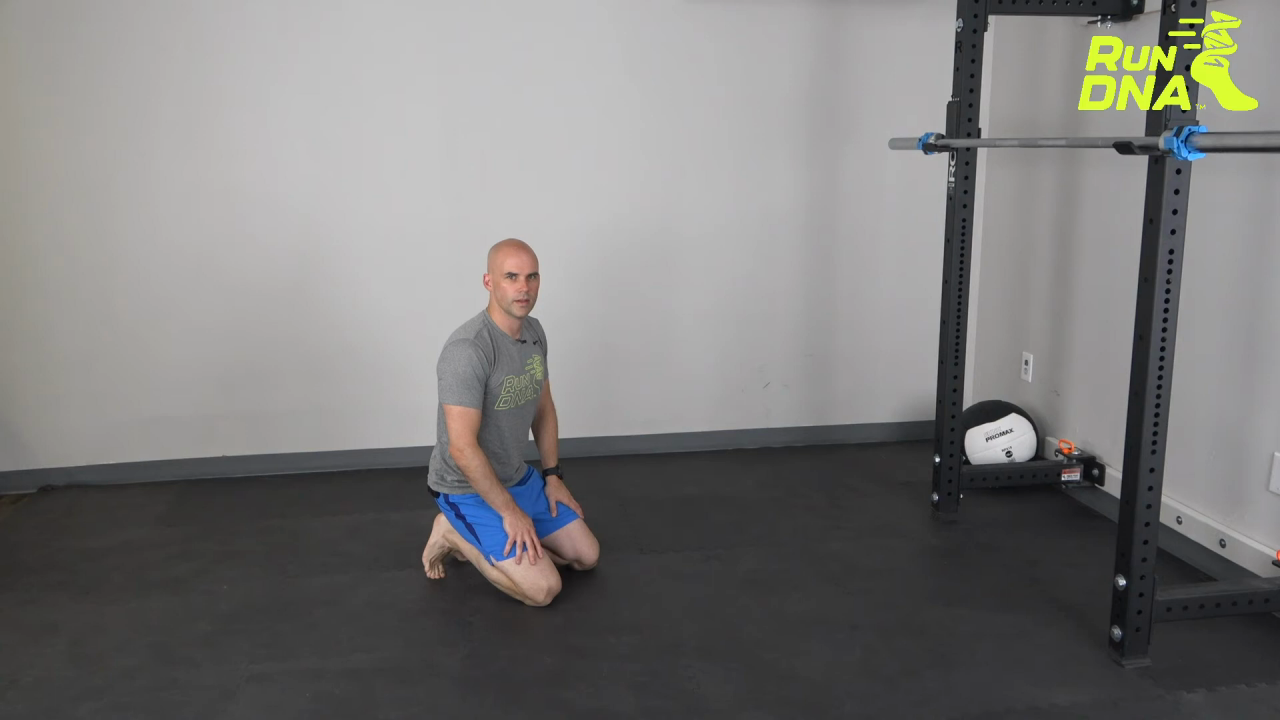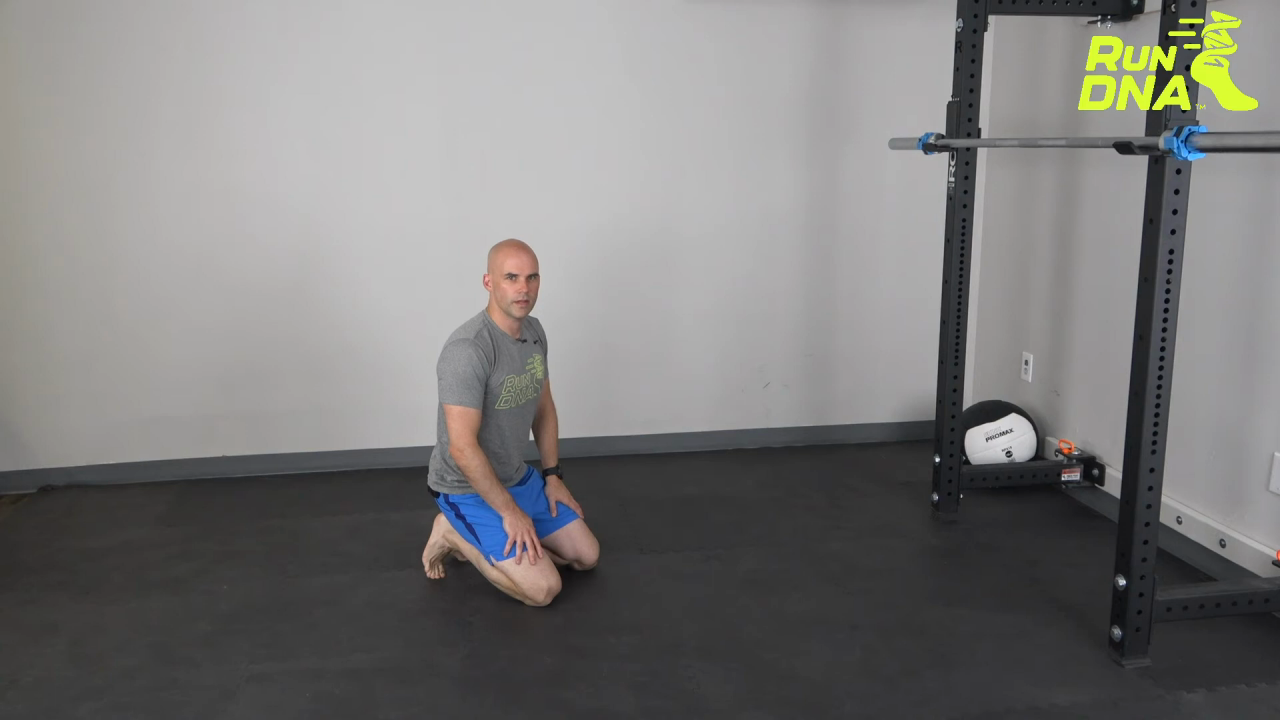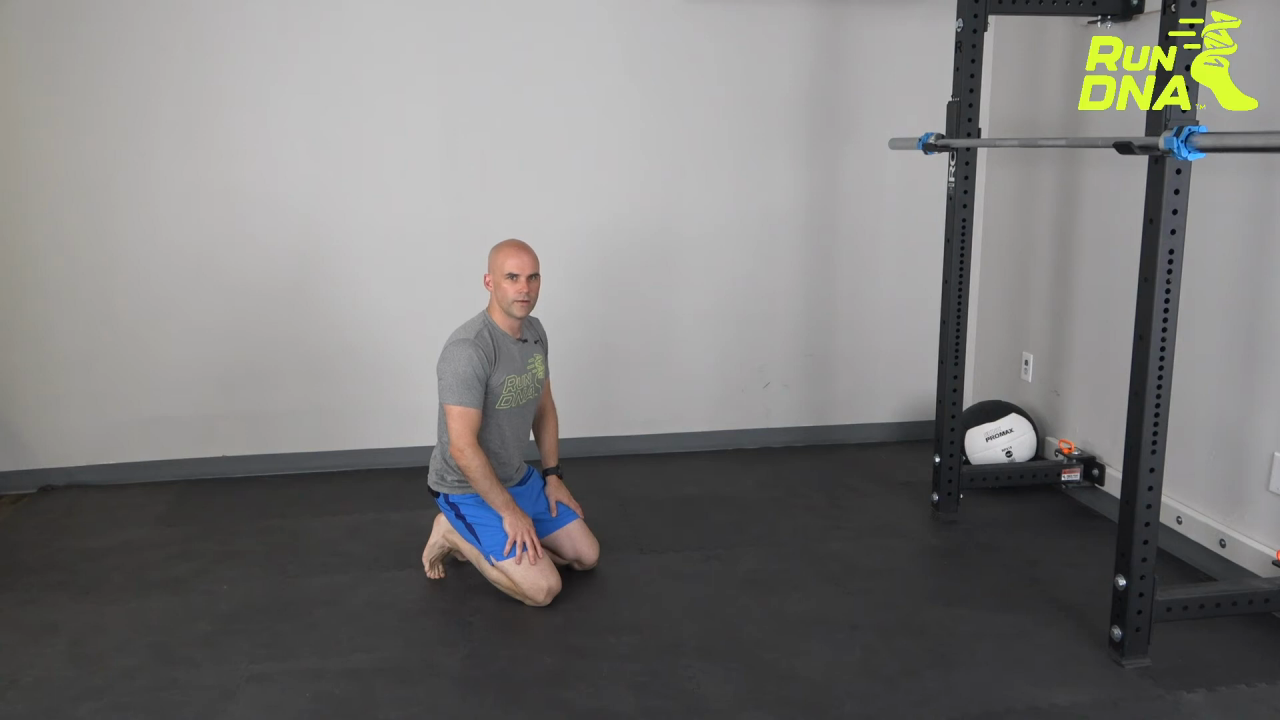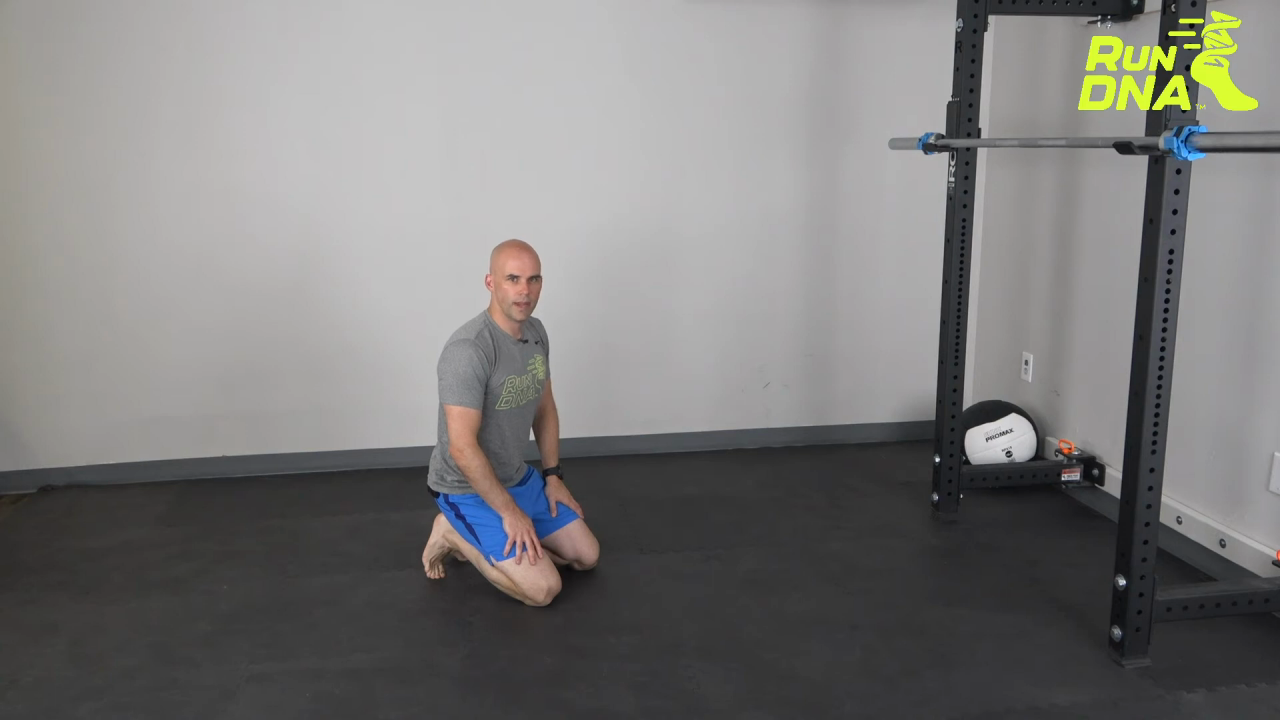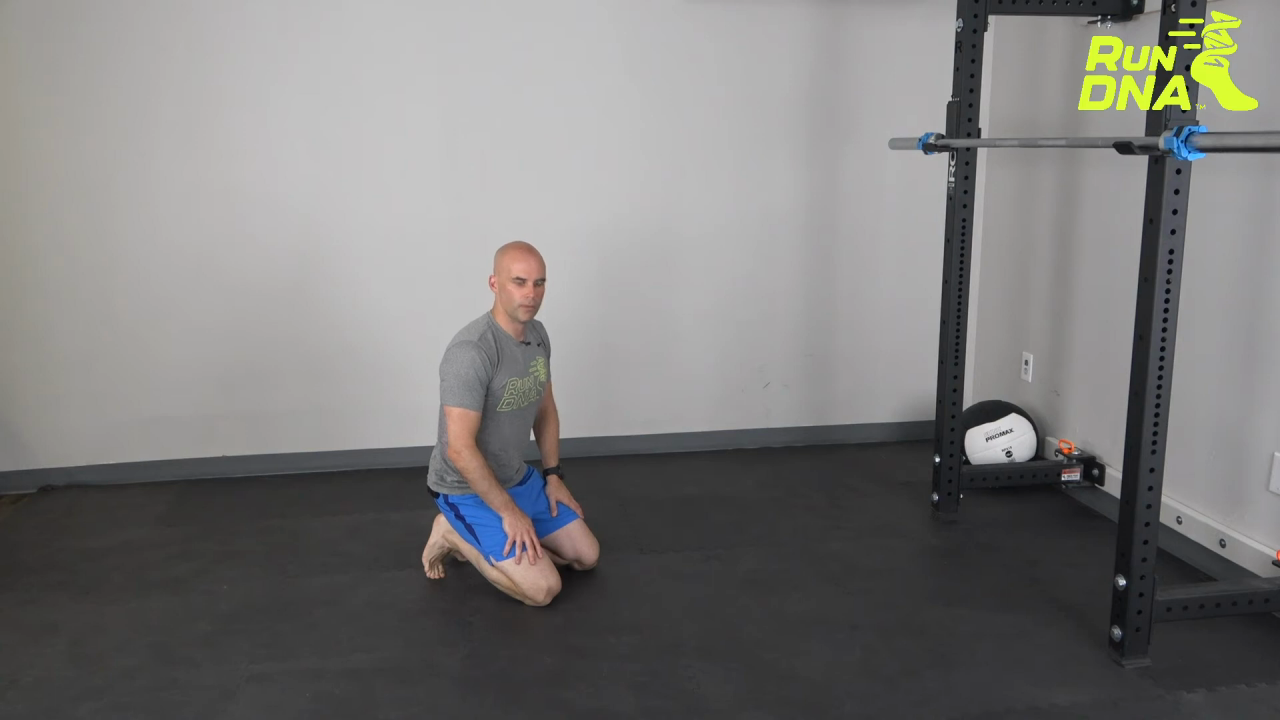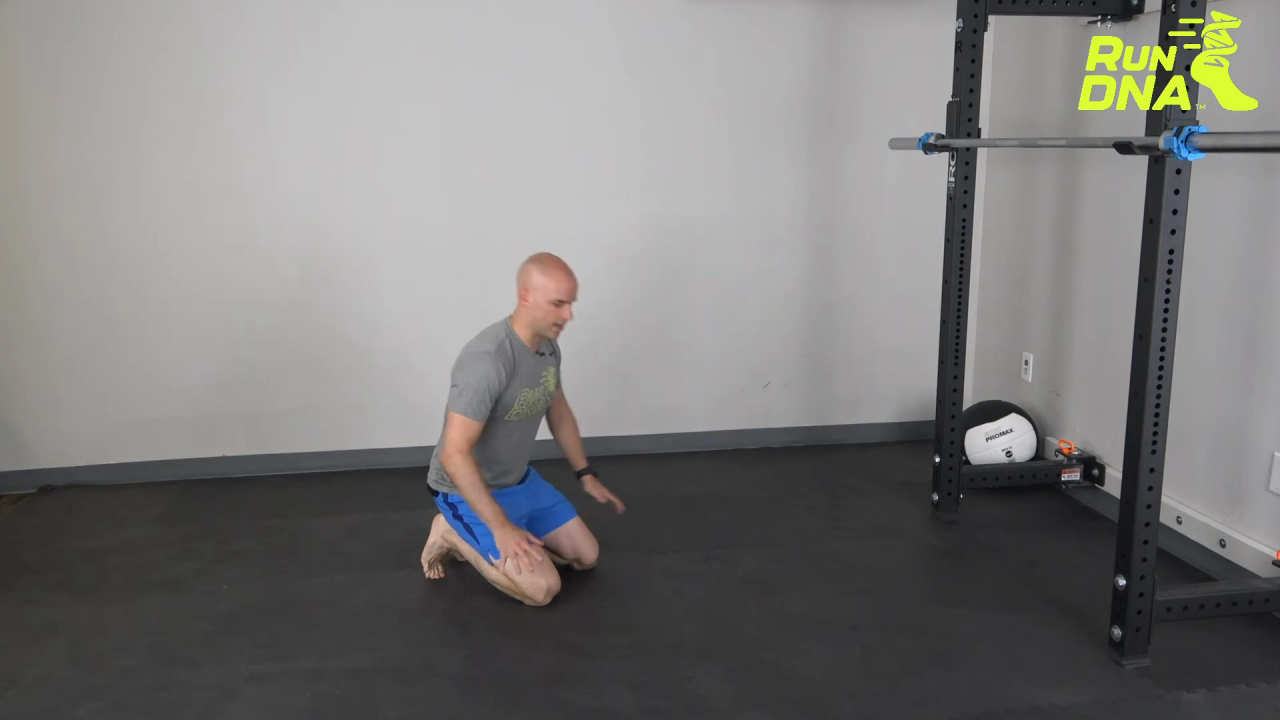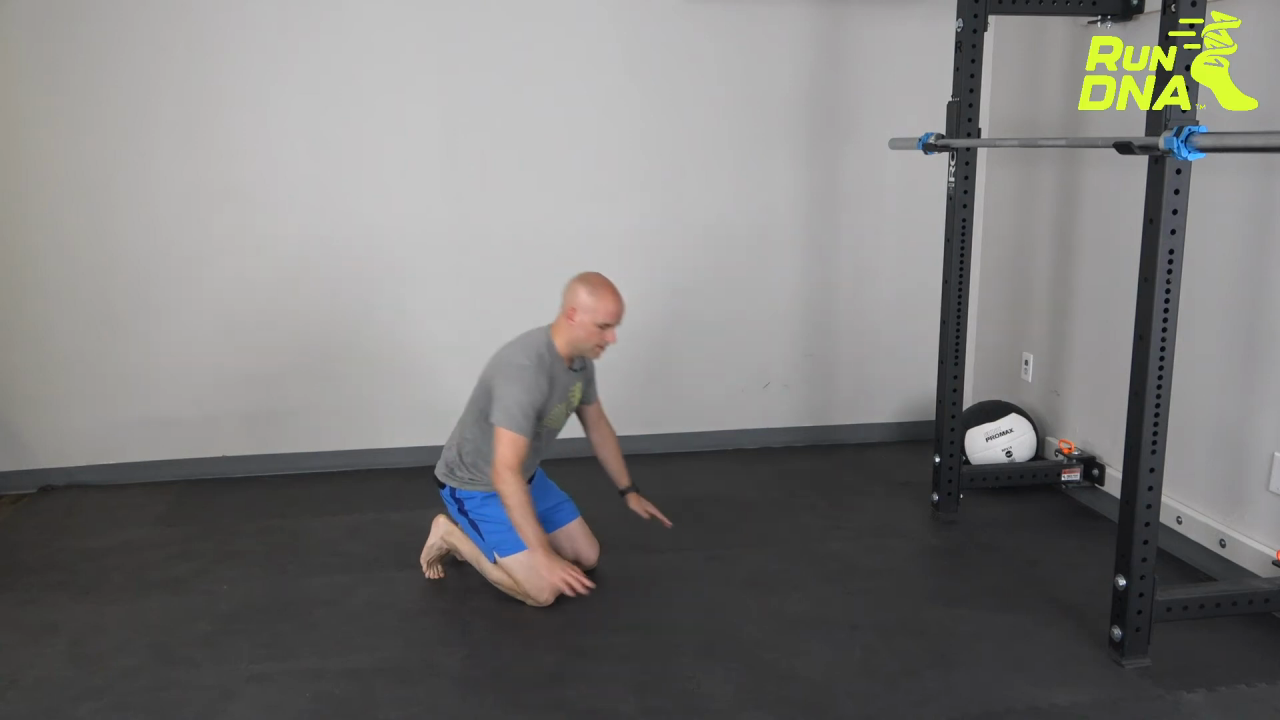
dt=0.3s
person 1, frame 1
left shoulder: (534, 332)
right shoulder: (468, 350)
left elbow: (543, 408)
right elbow: (463, 448)
left wrist: (552, 475)
right wrist: (510, 512)
left hip: (519, 477)
right hip: (469, 489)
left knee: (586, 555)
right knee: (542, 589)
left ankle: (478, 539)
right ankle: (455, 535)
person 1, frame 2
left shoulder: (534, 332)
right shoulder: (468, 350)
left elbow: (543, 408)
right elbow: (463, 448)
left wrist: (553, 476)
right wrist: (510, 512)
left hip: (519, 477)
right hip: (469, 490)
left knee: (586, 556)
right knee: (543, 588)
left ankle: (477, 538)
right ankle: (454, 533)
person 1, frame 3
left shoulder: (535, 332)
right shoulder: (468, 350)
left elbow: (544, 408)
right elbow: (463, 448)
left wrist: (553, 476)
right wrist: (510, 512)
left hip: (519, 477)
right hip: (469, 489)
left knee: (586, 556)
right knee: (543, 589)
left ankle: (482, 538)
right ankle: (454, 534)
person 1, frame 4
left shoulder: (536, 332)
right shoulder: (469, 350)
left elbow: (544, 408)
right elbow: (463, 448)
left wrist: (553, 476)
right wrist: (509, 512)
left hip: (519, 477)
right hip: (469, 490)
left knee: (586, 556)
right knee: (543, 589)
left ankle: (480, 537)
right ankle: (455, 533)
person 1, frame 5
left shoulder: (537, 334)
right shoulder: (472, 352)
left elbow: (545, 409)
right elbow: (459, 448)
left wrist: (553, 475)
right wrist: (508, 511)
left hip: (521, 479)
right hip: (469, 490)
left knee: (586, 556)
right knee: (543, 588)
left ankle: (480, 537)
right ankle: (454, 535)
person 1, frame 6
left shoulder: (547, 344)
right shoulder: (487, 361)
left elbow: (558, 411)
right elbow: (455, 454)
left wrist: (585, 474)
right wrist: (500, 528)
left hip: (520, 480)
right hip: (471, 490)
left knee: (586, 556)
right knee: (542, 588)
right ankle: (454, 533)
person 1, frame 7
left shoulder: (580, 358)
right shoulder: (524, 370)
left elbow: (598, 426)
right elbow: (505, 472)
left wrist: (628, 490)
right wrist: (541, 556)
left hip: (524, 477)
right hip: (477, 487)
left knee: (587, 556)
right knee: (545, 589)
left ankle: (501, 530)
right ankle: (453, 535)
